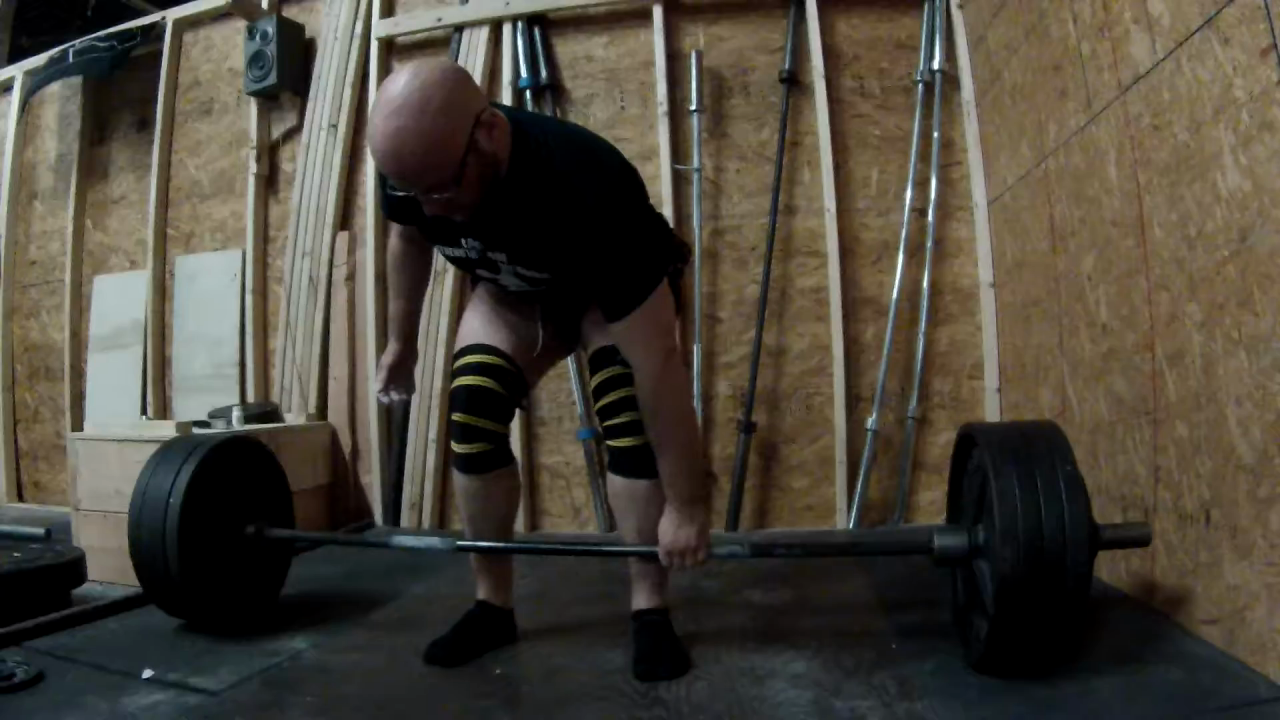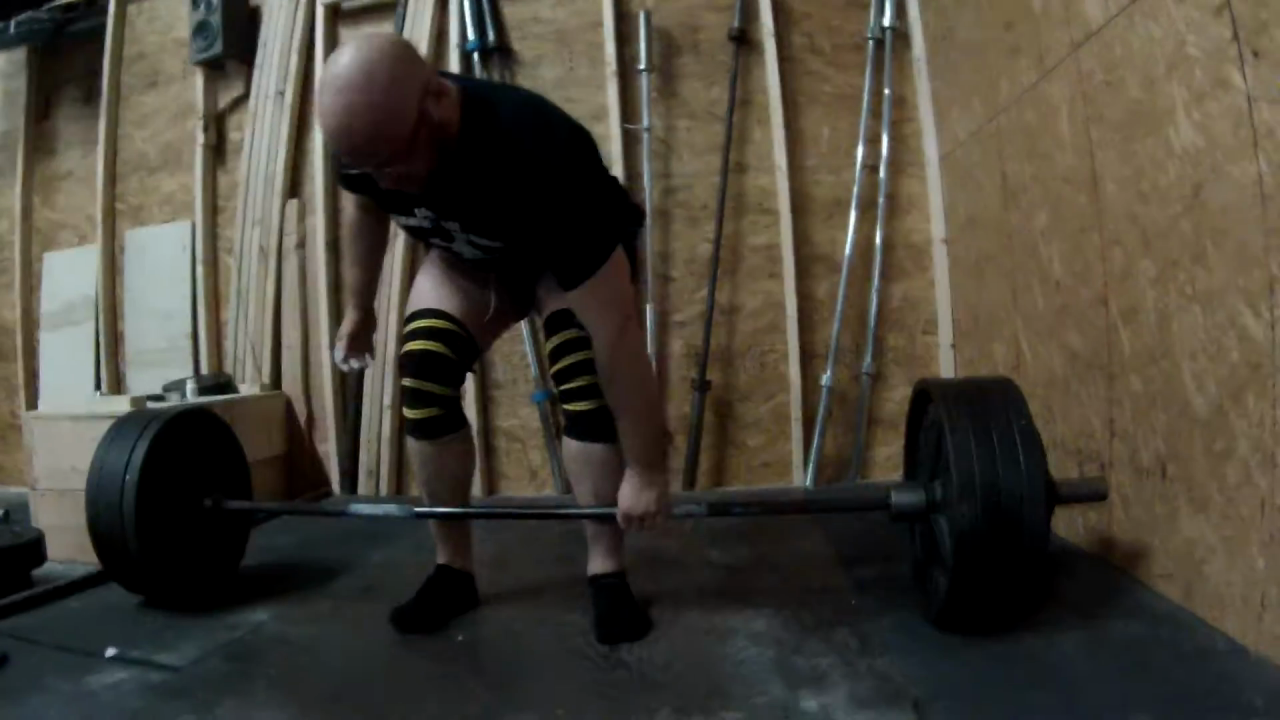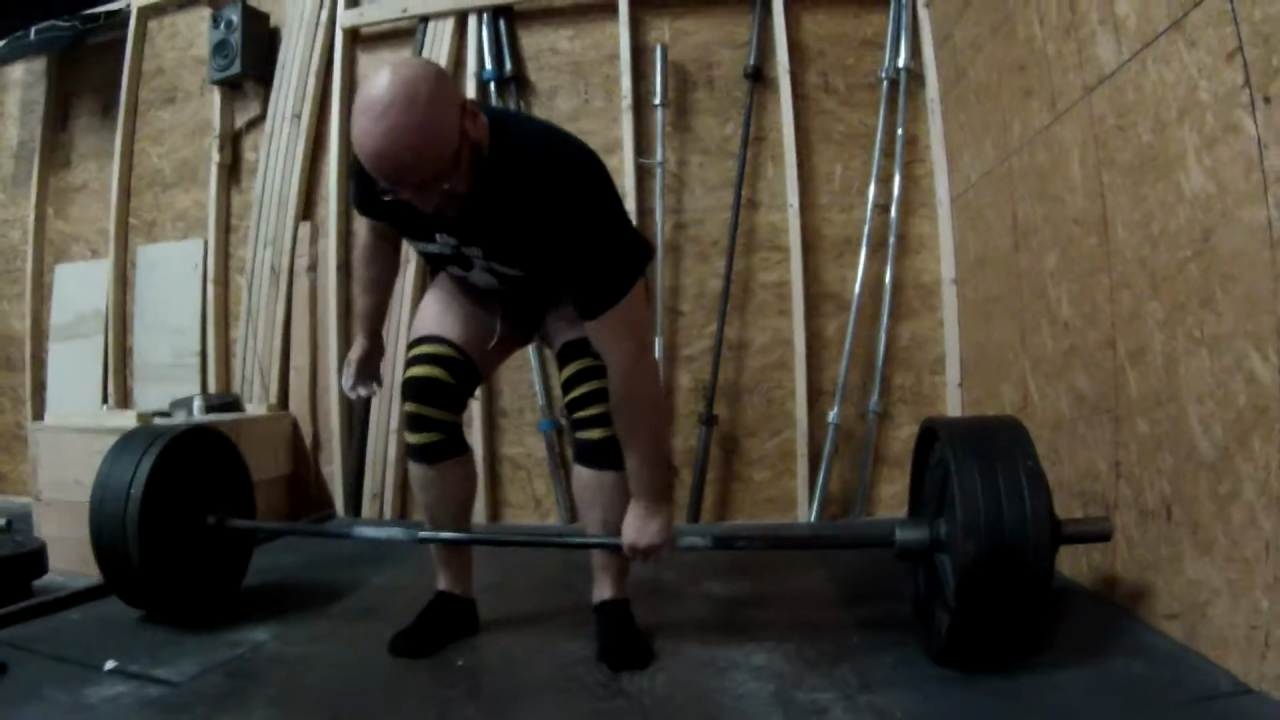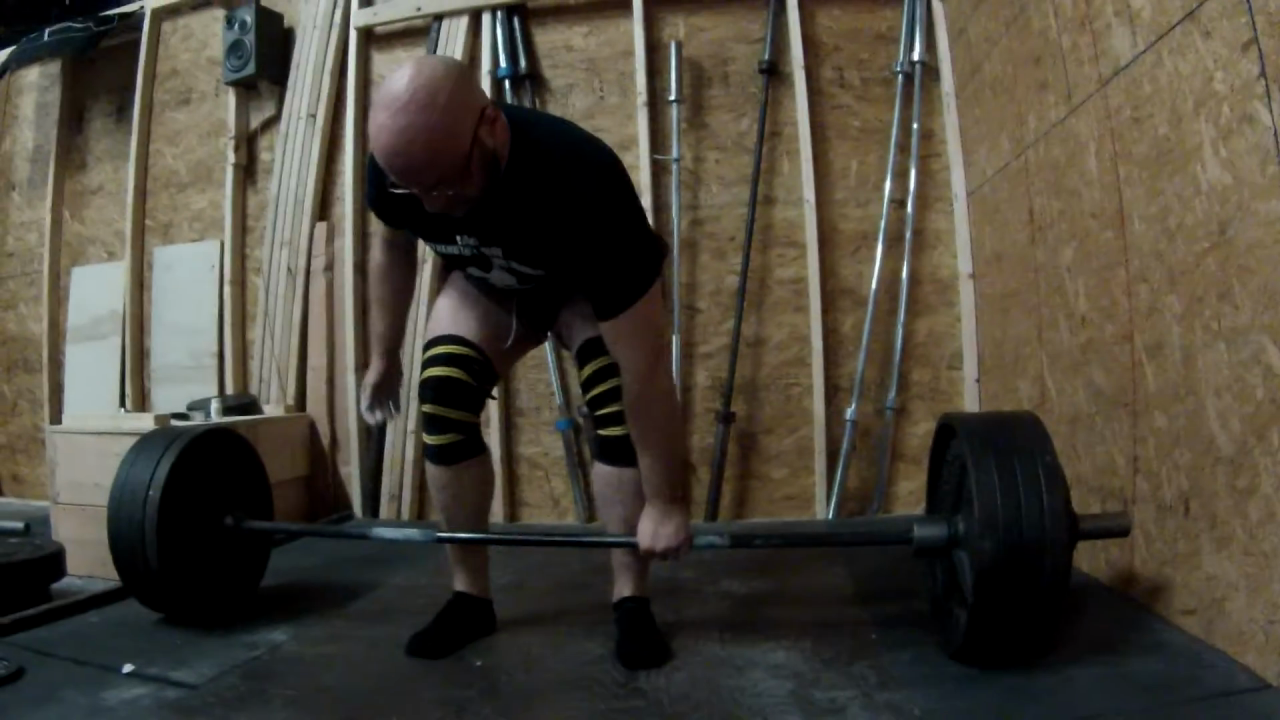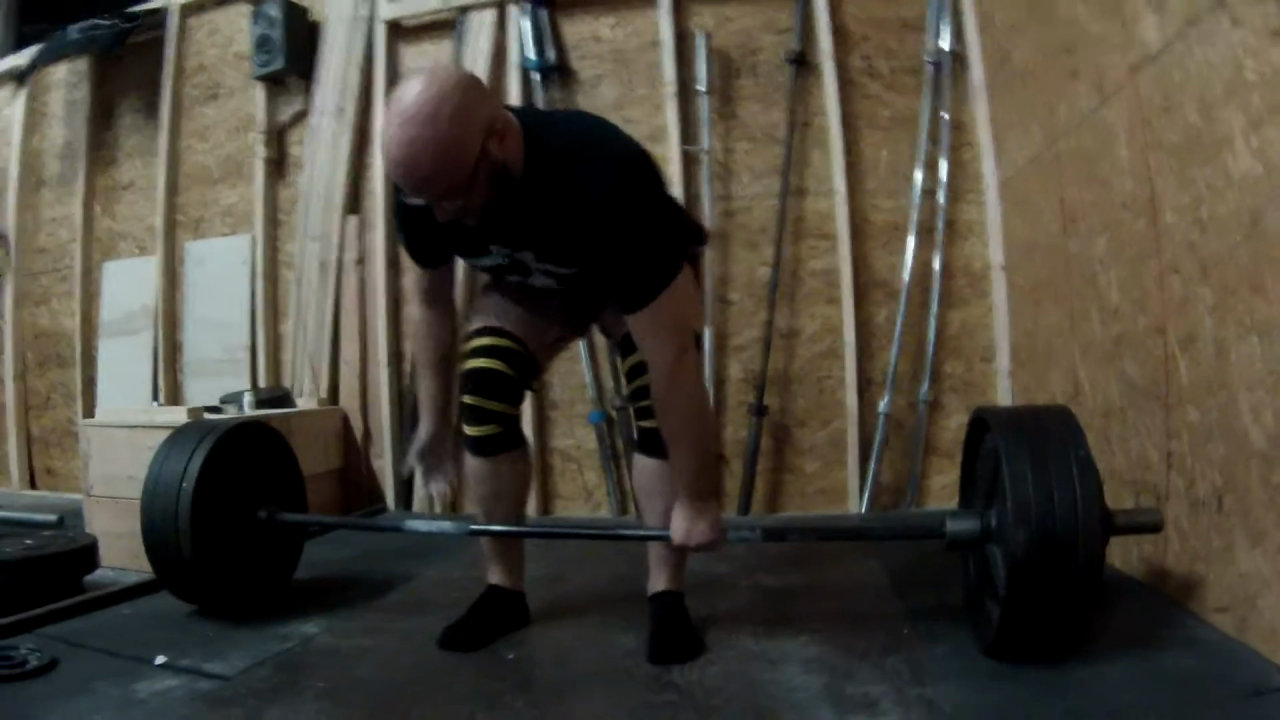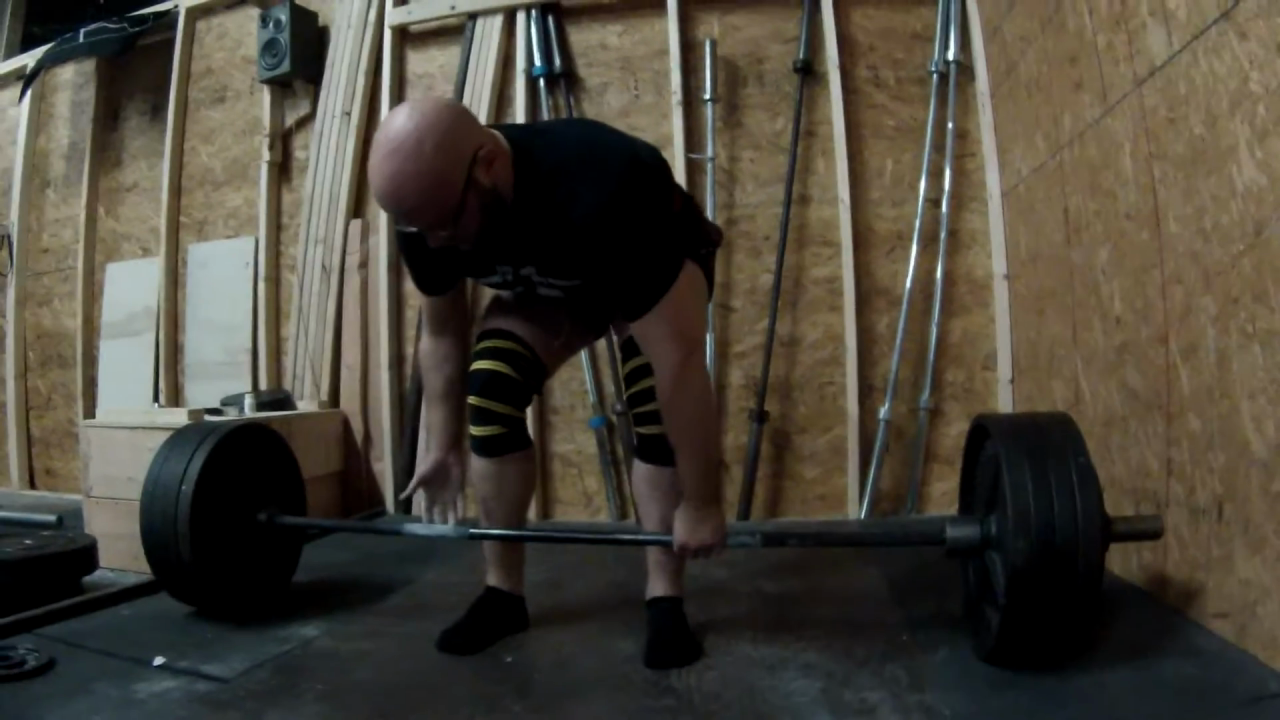
dt=0.2s
person 1, frame 1
left shoulder: (585, 190)
right shoulder: (413, 171)
left elbow: (658, 365)
right elbow: (407, 242)
left wrist: (686, 508)
right wrist: (401, 340)
left hip: (622, 289)
right hip: (514, 292)
left knee: (628, 423)
right knee: (470, 412)
left ankle: (649, 610)
right ankle: (493, 605)
person 1, frame 2
left shoulder: (537, 156)
right shoulder: (364, 139)
left elbow: (616, 329)
right elbow: (363, 208)
left wrist: (646, 471)
right wrist: (358, 307)
left hip: (574, 256)
right hip: (467, 257)
left knee: (585, 383)
right knee: (421, 377)
left ankle: (606, 572)
right ankle: (454, 571)
person 1, frame 3
left shoulder: (563, 184)
right shoulder: (382, 165)
left elbow: (630, 357)
right elbow: (375, 232)
left wrist: (650, 502)
right wrist: (367, 332)
left hip: (574, 287)
right hip: (471, 284)
left knee: (599, 413)
right knee: (424, 403)
left ankle: (610, 602)
right ankle: (454, 594)
person 1, frame 4
left shoulder: (581, 186)
right shoulder: (396, 170)
left elbow: (646, 361)
right elbow: (392, 250)
left wrist: (666, 504)
right wrist: (384, 355)
left hip: (587, 285)
right hip: (484, 284)
left knee: (618, 404)
right knee: (441, 405)
left ankle: (631, 601)
right ankle: (470, 595)
person 1, frame 5
left shoulder: (603, 182)
right shoulder: (424, 190)
left elbow: (674, 356)
right elbow: (430, 302)
left wrist: (699, 500)
right wrist: (433, 418)
left hip: (644, 267)
right hip: (525, 282)
left knee: (656, 394)
right knee: (482, 393)
left ankle: (665, 593)
right ankle: (504, 589)
person 1, frame 6
left shoulder: (598, 194)
right shoulder: (427, 209)
left elbow: (680, 359)
right elbow: (442, 334)
left wrist: (702, 503)
right wrist: (441, 448)
left hip: (662, 262)
right hip: (544, 285)
left knee: (654, 397)
right knee: (489, 395)
left ankle: (664, 598)
right ankle: (503, 592)
